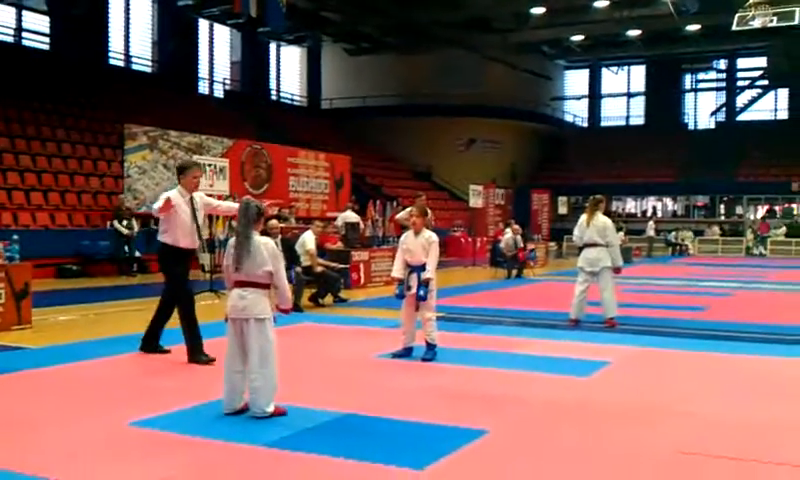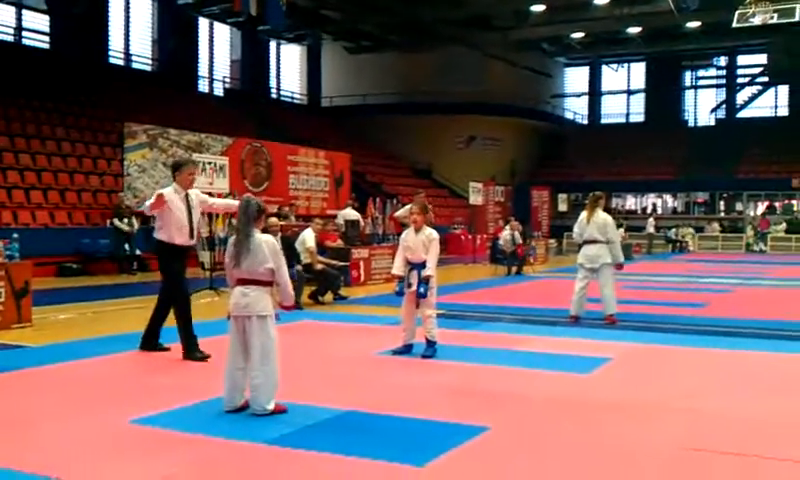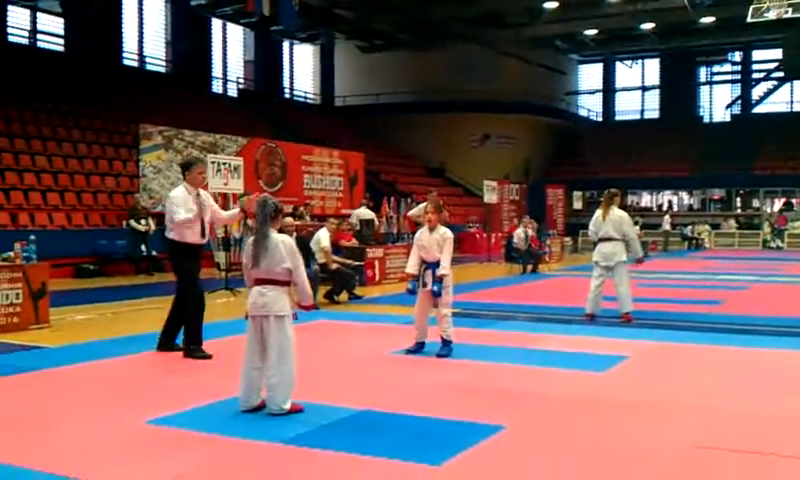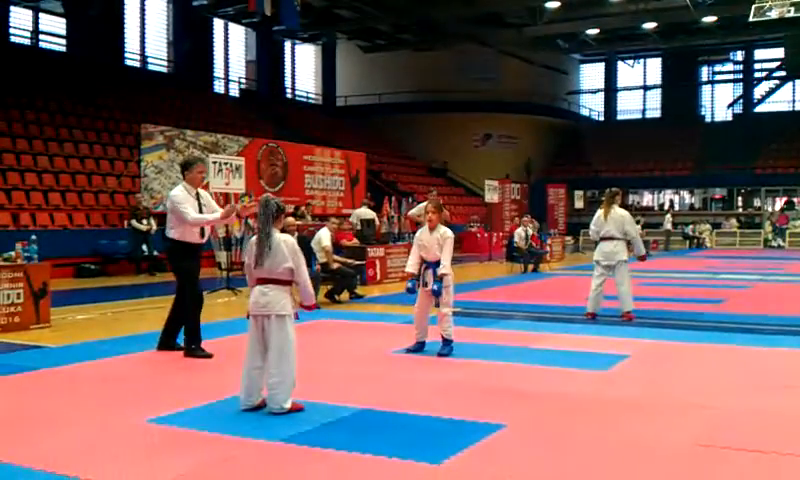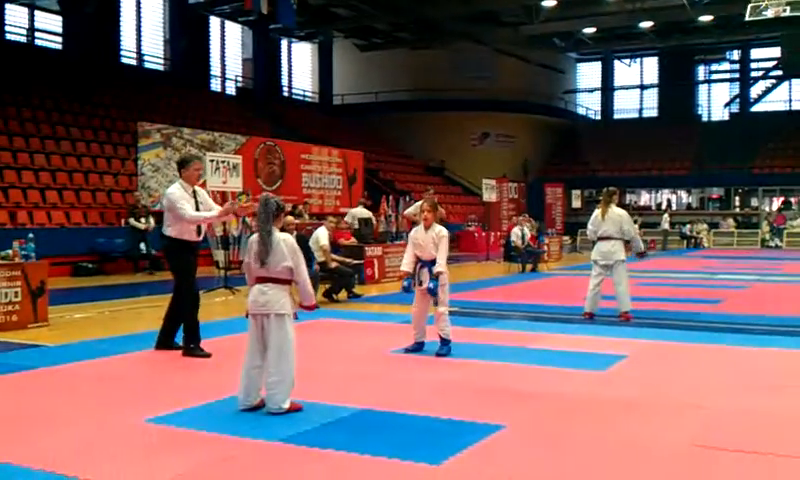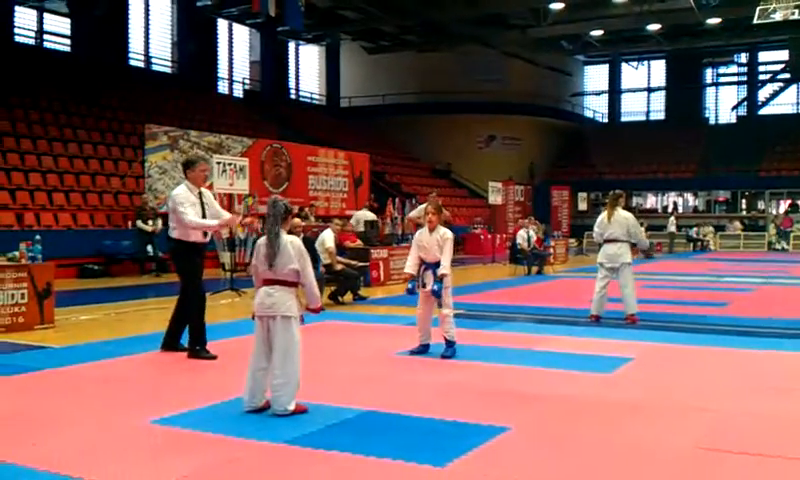
dt=0.1s
person 1, frame 1
left shoulder: (232, 244)
right shoulder: (267, 245)
left elbow: (228, 277)
right elbow: (279, 277)
right wrist: (285, 304)
left hip: (236, 302)
right hip: (258, 303)
left knee: (235, 356)
right knee: (261, 356)
left ankle: (233, 402)
right ankle: (262, 406)
person 1, frame 2
left shoulder: (234, 242)
right shoulder: (268, 242)
left elbow: (230, 275)
right elbow: (281, 275)
right wrist: (287, 300)
left hip: (238, 300)
right hip: (260, 301)
left knee: (237, 353)
right knee: (263, 354)
left ankle: (234, 400)
right ankle: (263, 403)
person 1, frame 3
left shoulder: (251, 242)
right shoulder: (285, 242)
left elbow: (247, 275)
right elbow: (299, 274)
right wrist: (306, 300)
left hip: (255, 299)
right hip: (277, 300)
left knee: (254, 353)
right knee: (280, 353)
left ankle: (250, 400)
right ankle: (279, 403)
person 1, frame 4
left shoulder: (253, 242)
right shoulder: (287, 241)
left elbow: (249, 275)
right elbow: (301, 274)
right wrist: (308, 300)
left hip: (257, 299)
right hip: (279, 300)
left knee: (255, 352)
right knee: (281, 353)
left ankle: (250, 399)
right ankle: (280, 402)
person 1, frame 5
left shoulder: (253, 240)
right shoulder: (286, 240)
left elbow: (248, 273)
right elbow: (300, 273)
right wrist: (308, 300)
left hip: (257, 298)
right hip: (278, 299)
left knee: (255, 351)
right knee: (280, 353)
left ankle: (249, 399)
right ankle: (278, 402)
person 1, frame 6
left shoulder: (261, 242)
right shoulder: (294, 243)
left elbow: (256, 276)
right elbow: (307, 276)
right wrist: (315, 303)
left hip: (263, 300)
right hip: (284, 302)
left knee: (261, 353)
right knee: (285, 355)
left ankle: (254, 400)
right ankle: (283, 403)
person 2, frame 1
left shoulder: (199, 199)
right shoulder: (170, 197)
left elbow: (222, 207)
right elbow: (157, 210)
right wrist: (162, 209)
left hip: (186, 255)
right hip: (171, 254)
left knee: (170, 299)
right knee: (186, 299)
left ankle: (150, 342)
right ankle: (195, 351)
person 2, frame 2
left shoulder: (194, 196)
right shoulder: (165, 195)
left elbow: (217, 205)
right elbow: (149, 208)
right wrist: (154, 205)
left hip: (182, 251)
right hip: (168, 251)
left knee: (168, 296)
right knee: (181, 296)
left ankle: (150, 340)
right ankle: (190, 347)
person 2, frame 3
left shoulder: (204, 196)
right shoulder: (178, 196)
left elbow: (220, 218)
right elbow: (178, 220)
left wrist: (242, 209)
right wrist: (195, 215)
left hip: (195, 251)
right hip: (180, 251)
left knee: (184, 296)
right knee: (195, 296)
left ankle: (167, 340)
right ankle: (192, 346)
person 2, frame 4
left shoulder: (203, 195)
right shoulder: (177, 195)
left elbow: (219, 216)
right elbow: (191, 219)
left wrist: (232, 213)
right wrist: (220, 216)
left hip: (194, 250)
right hip: (179, 250)
left knee: (184, 295)
right knee: (194, 296)
left ankle: (167, 340)
right ankle: (192, 345)
person 2, frame 5
left shoulder: (200, 193)
right shoulder: (174, 193)
left elbow: (217, 213)
right elbow: (189, 216)
left wrist: (231, 210)
right wrist: (219, 213)
left hip: (190, 247)
right hip: (177, 248)
left knee: (181, 294)
right knee: (190, 294)
left ankle: (165, 339)
right ankle: (191, 344)
person 2, frame 6
left shoulder: (206, 195)
right shoulder: (179, 194)
left elbow: (221, 215)
right elbow: (188, 222)
left wrist: (237, 220)
right wrist: (219, 223)
left hip: (196, 249)
right hip: (183, 249)
left knee: (188, 296)
right knee: (196, 296)
left ankle: (171, 341)
right ankle: (197, 346)
person 3, frame 1
left shoulder: (431, 237)
right shoulder: (405, 237)
left elbow: (432, 261)
right elbow: (400, 259)
left wrist: (425, 282)
right wrist: (399, 281)
left hip: (424, 277)
right hip: (410, 277)
left knee: (427, 314)
right knee: (407, 314)
left ankle: (431, 347)
right ankle: (407, 346)
person 3, frame 2
left shoulder: (432, 235)
right shoulder: (405, 235)
left elbow: (432, 259)
right elbow: (400, 256)
left wrist: (425, 279)
right wrist: (399, 278)
left hip: (425, 275)
right hip: (410, 274)
left knee: (428, 311)
right knee: (407, 311)
left ankle: (431, 344)
right ankle: (408, 343)
person 3, frame 3
left shoulder: (446, 234)
right shoulder: (420, 234)
left elbow: (446, 258)
right elbow: (415, 255)
left wrist: (440, 279)
right wrist: (413, 277)
left hip: (440, 274)
right hip: (425, 273)
left knee: (444, 310)
right knee: (420, 310)
left ankle: (446, 343)
right ankle: (420, 341)
person 3, frame 4
left shoulder: (446, 233)
right shoulder: (420, 234)
left elbow: (446, 257)
right elbow: (415, 255)
left wrist: (440, 278)
right wrist: (412, 276)
left hip: (441, 274)
right hip: (426, 273)
left knee: (444, 310)
right knee: (420, 309)
left ankle: (447, 342)
right ankle: (420, 341)
person 3, frame 5
left shoulder: (441, 232)
right shoulder: (415, 232)
left elbow: (442, 256)
right elbow: (410, 254)
left wrist: (435, 277)
right wrist: (408, 275)
left hip: (437, 273)
right hip: (421, 272)
left knee: (441, 309)
right knee: (418, 309)
left ankle: (445, 342)
right ankle: (419, 341)
person 3, frame 6
left shoulder: (446, 234)
right shoulder: (419, 235)
left elbow: (446, 258)
right elbow: (413, 256)
left wrist: (439, 279)
right wrist: (411, 277)
left hip: (440, 275)
right hip: (425, 274)
left knee: (445, 310)
right knee: (423, 311)
left ankle: (450, 344)
right ankle: (424, 343)
person 4, frame 1
left shoulder: (582, 219)
right shoulder: (606, 221)
left elbow: (577, 239)
right elbow: (613, 243)
right wrist: (617, 263)
left hip: (586, 255)
right hip: (601, 255)
left knee: (581, 286)
right knee: (607, 288)
left ankle: (574, 317)
right ankle: (610, 318)
person 4, frame 2
left shoulder: (583, 216)
right shoulder: (606, 218)
left elbow: (576, 236)
right elbow: (613, 240)
right wrist: (618, 259)
left hip: (586, 252)
right hip: (601, 252)
left knee: (581, 283)
right knee: (606, 284)
left ankle: (574, 313)
right ankle: (609, 314)
person 4, frame 3
left shoulder: (598, 214)
right shoulder: (622, 215)
left elbow: (592, 233)
right elbow: (631, 236)
right wrist: (638, 254)
left hip: (601, 249)
right hip: (616, 249)
left knee: (596, 281)
right knee: (622, 282)
left ankle: (590, 311)
right ankle: (626, 312)
person 4, frame 4
left shoulder: (599, 213)
right shoulder: (624, 214)
left elbow: (593, 233)
right elbow: (633, 234)
right wrist: (640, 252)
left hip: (602, 249)
right hip: (618, 249)
left knee: (597, 280)
right knee: (623, 282)
left ankle: (591, 310)
right ankle: (627, 311)
person 4, frame 5
left shoulder: (597, 213)
right shoulder: (621, 213)
left elbow: (590, 233)
right elbow: (631, 233)
right wrist: (640, 249)
left hip: (600, 248)
right hip: (615, 248)
left knee: (595, 280)
right knee: (621, 281)
left ankle: (589, 310)
right ankle: (624, 311)
person 4, frame 6
left shoulder: (603, 216)
right shoulder: (627, 216)
left elbow: (597, 236)
right elbow: (638, 236)
right wrist: (645, 246)
left hip: (606, 251)
right hip: (622, 251)
left knee: (601, 283)
right knee: (627, 284)
left ankle: (595, 313)
right ankle: (631, 314)
